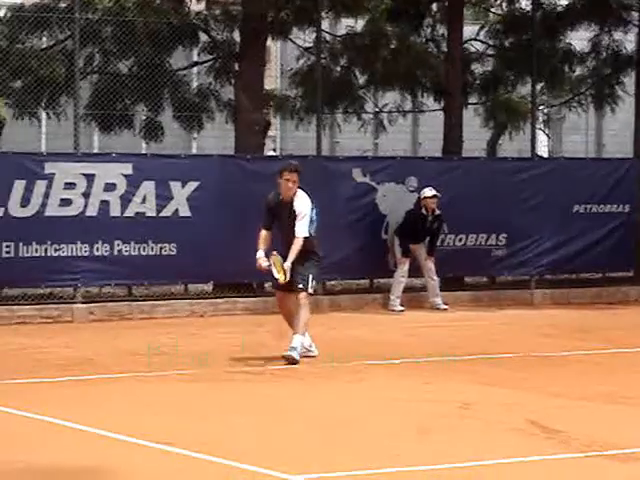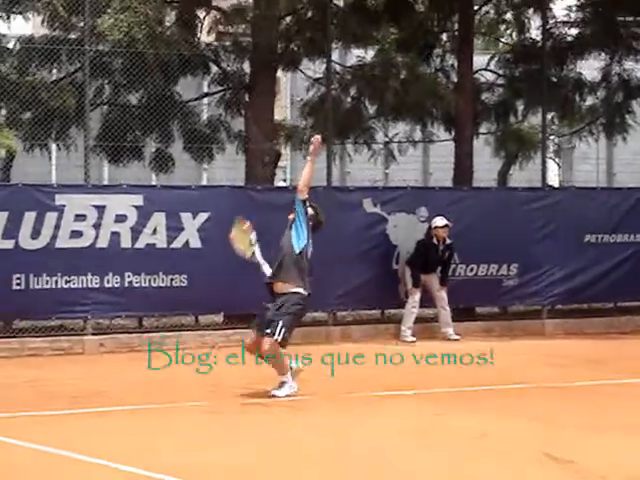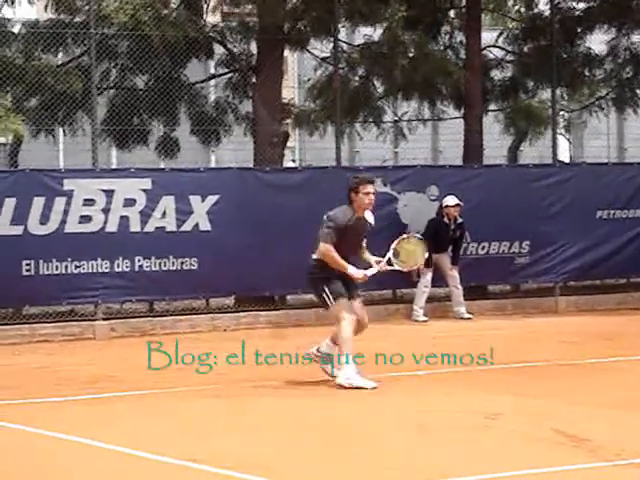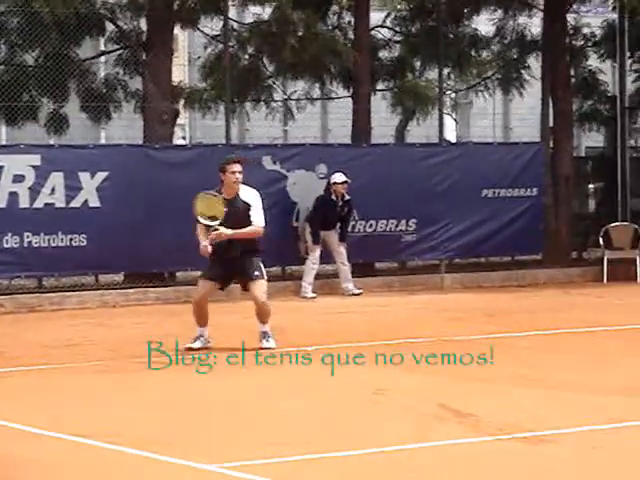
dt=1s
person 1, frame 1
left shoulder: (302, 202)
right shoulder: (272, 200)
left elbow: (300, 237)
right elbow: (267, 229)
left wrist: (288, 263)
right wrist: (261, 253)
left hip: (308, 256)
right hip: (288, 256)
left knee: (302, 297)
right knee: (282, 299)
left ankle: (296, 345)
right ankle: (306, 343)
person 1, frame 2
left shoulder: (301, 227)
right shoulder: (295, 237)
left elbow: (302, 191)
left wrist: (312, 156)
left hip: (292, 300)
right hip: (277, 299)
left knee: (270, 348)
right knee: (252, 345)
left ankle: (288, 380)
right ankle: (288, 366)
person 1, frame 3
left shoulder: (368, 218)
right shoulder: (337, 217)
right elbow: (324, 249)
left wrist: (372, 259)
right wrist: (350, 270)
left hip: (343, 276)
right hip: (324, 273)
left knee: (361, 321)
right knee: (347, 318)
left ankle: (322, 351)
right ankle: (347, 373)
person 1, frame 4
left shoulder: (251, 196)
left elbow: (259, 230)
right elbow: (202, 225)
left wrist: (230, 233)
right wrist: (204, 242)
left hip: (248, 255)
right hip: (221, 256)
left knee: (260, 298)
right knee: (199, 299)
left ankle: (265, 333)
right ankle: (203, 336)
person 2, frame 1
left shoulder: (438, 216)
right shoulder: (413, 214)
left elbow: (434, 236)
right elbow: (404, 235)
left wrist: (431, 253)
right wrist: (405, 254)
left hip: (420, 243)
right hip: (402, 241)
left knee: (430, 269)
right knee: (402, 269)
left ankle: (437, 302)
right ankle: (394, 303)
person 2, frame 2
left shoulder: (449, 246)
right shoulder: (424, 244)
left elbow: (446, 266)
right elbow: (415, 265)
left wrist: (443, 284)
right wrist: (416, 285)
left hip: (431, 273)
right hip: (413, 272)
left knee: (443, 299)
right knee: (414, 300)
left ankle: (448, 332)
right ankle: (405, 333)
person 2, frame 3
left shoulder: (460, 224)
right shoulder: (435, 223)
left elbow: (457, 245)
right elbow: (427, 244)
left wrist: (455, 263)
right wrist: (428, 264)
left hip: (443, 253)
left knee: (454, 278)
right knee: (425, 280)
left ankle: (460, 311)
right ankle: (417, 313)
person 2, frame 4
left shoulder: (347, 201)
right shoulder: (323, 200)
left elbow: (345, 221)
right elbow: (315, 221)
left wrist: (342, 239)
right wrist: (316, 241)
left hip: (331, 230)
right hip: (315, 229)
left knee: (342, 256)
right knee: (314, 257)
left ankle: (349, 287)
right ankle: (306, 290)
